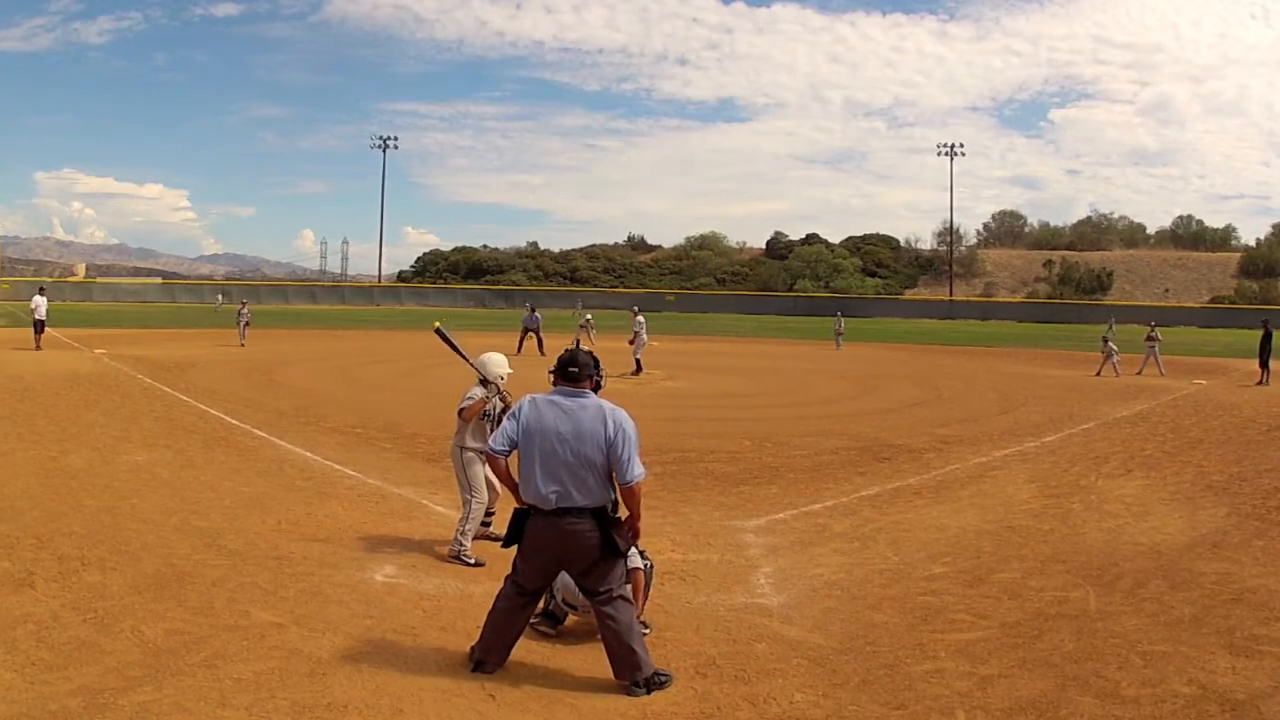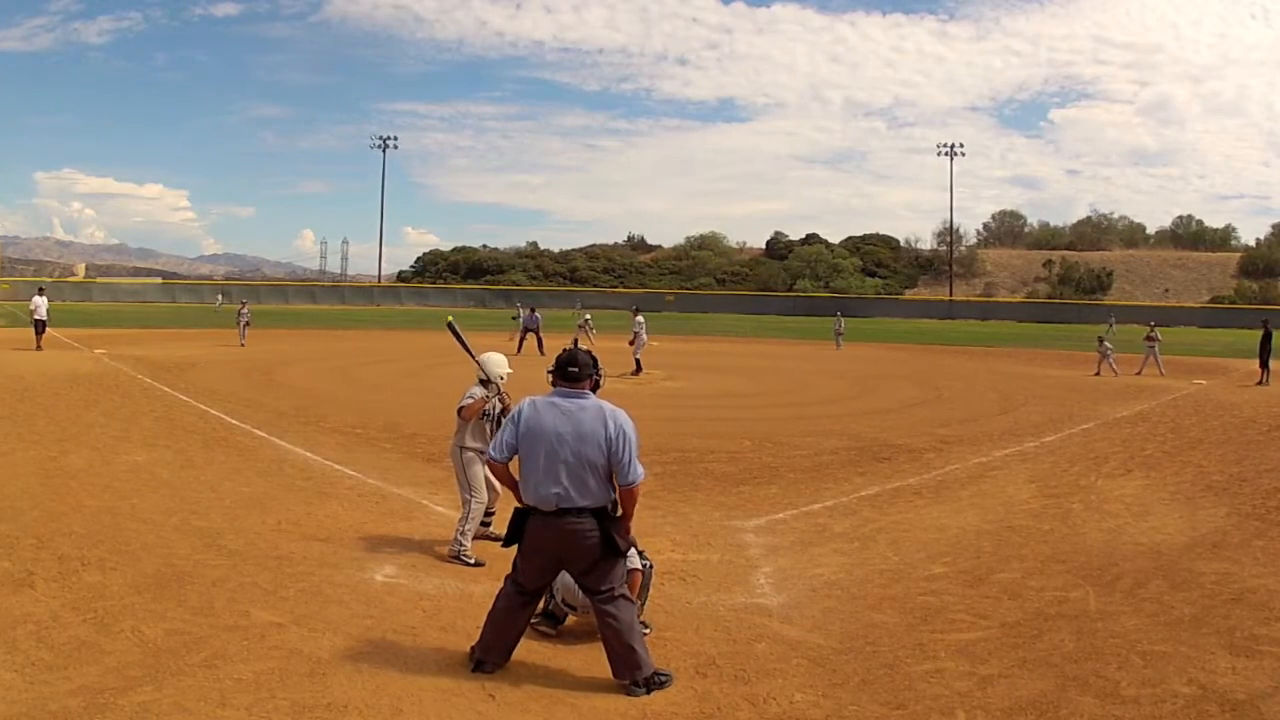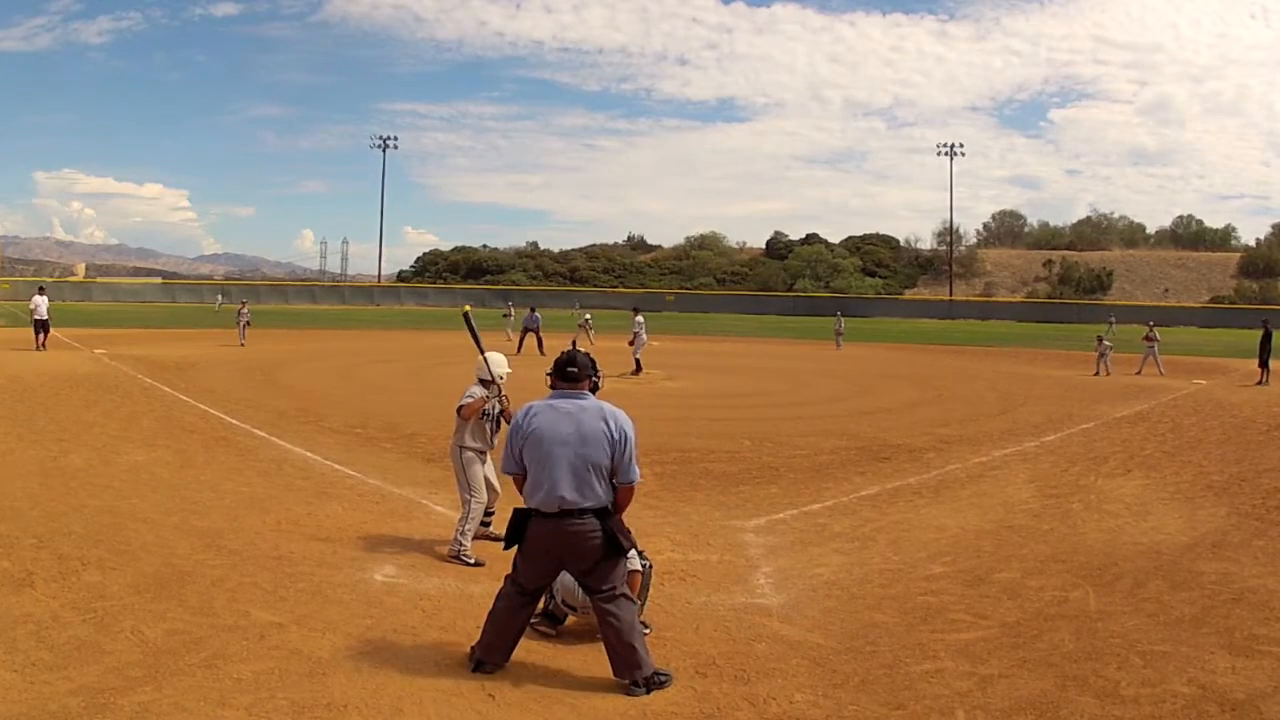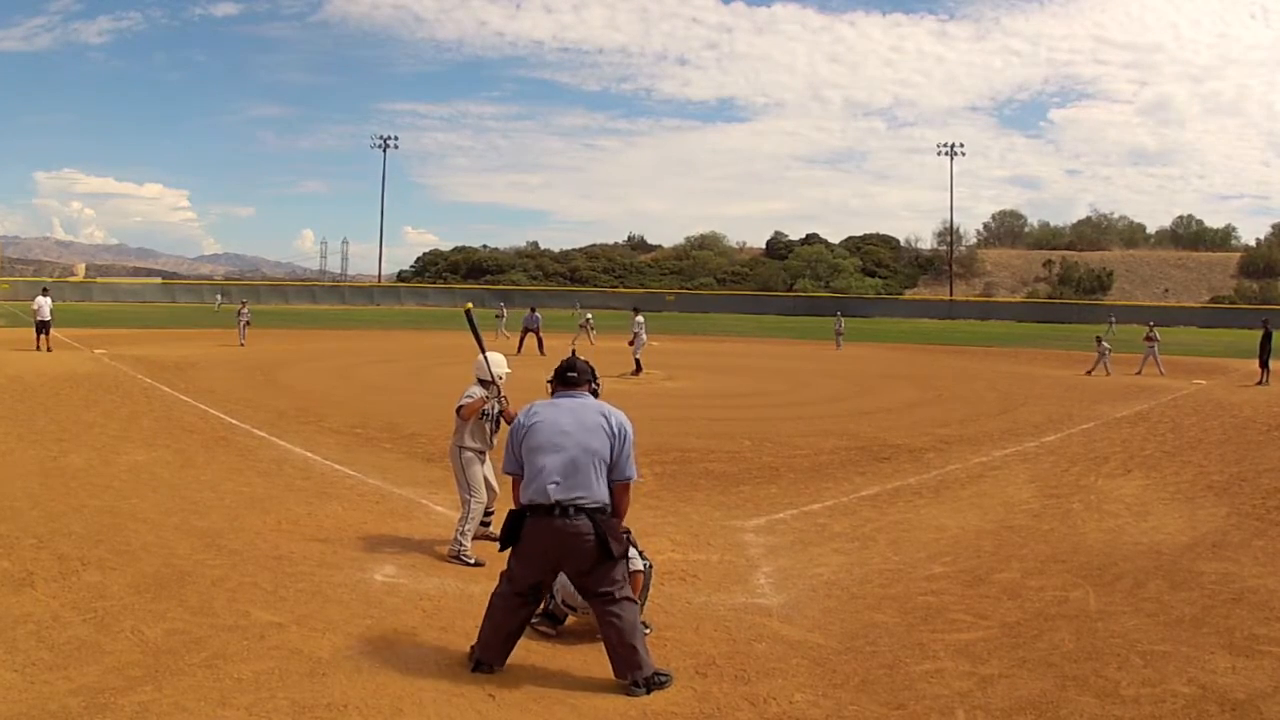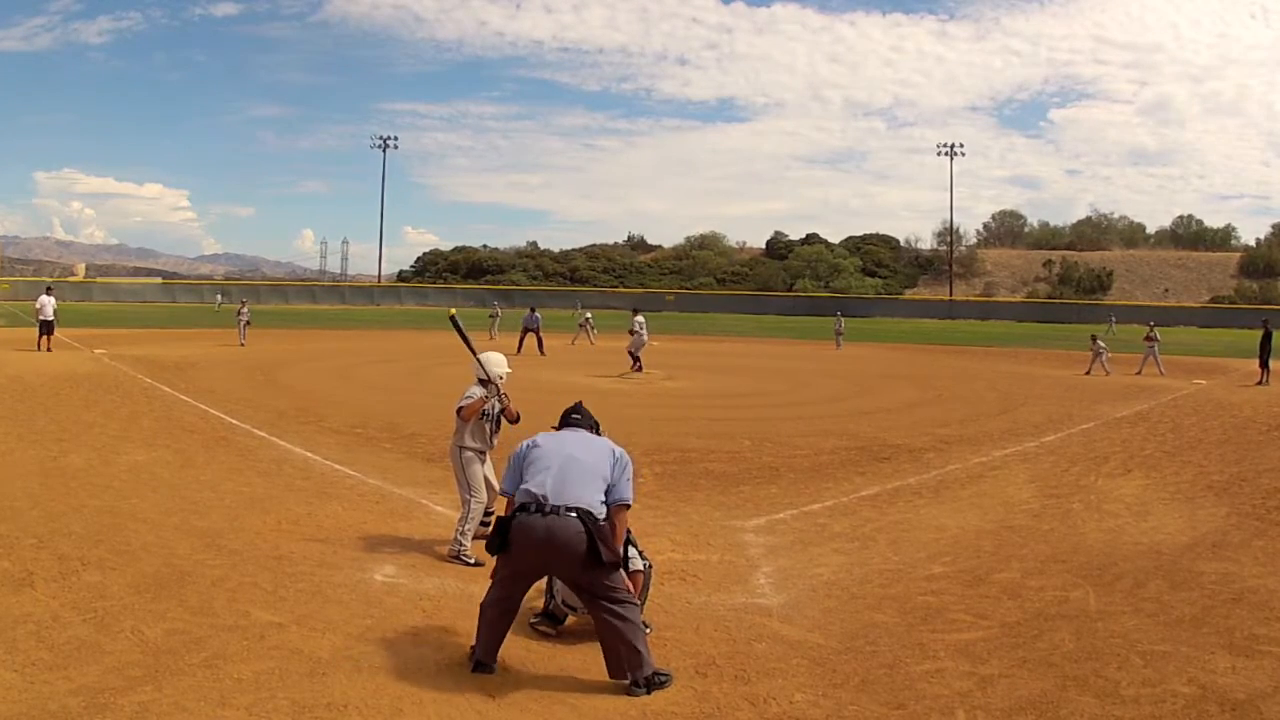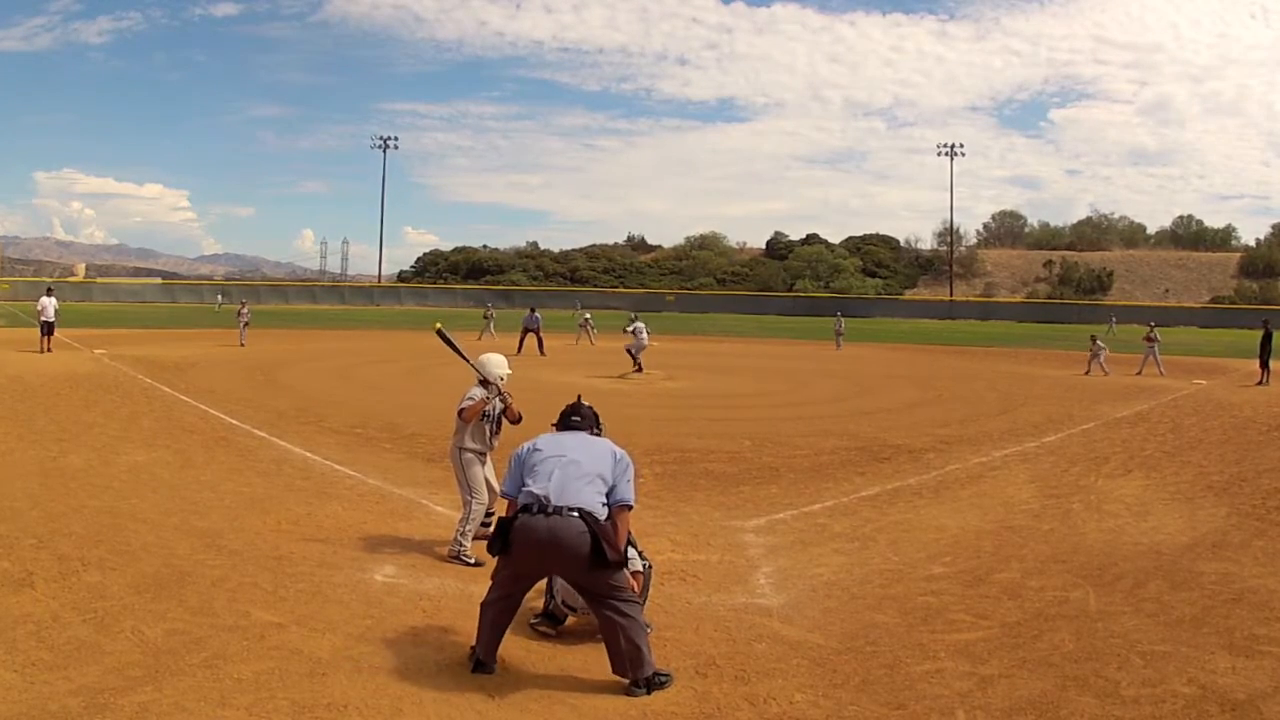
dt=0.3s
person 1, frame 1
left shoulder: (527, 408)
right shoulder: (614, 417)
left elbow: (495, 452)
right elbow: (630, 481)
left wrist: (515, 490)
right wrist: (635, 518)
left hip: (539, 525)
right hip: (591, 528)
left knee: (518, 592)
right knee: (611, 600)
left ankle: (486, 656)
right ankle: (640, 675)
person 1, frame 2
left shoulder: (527, 410)
right shoulder: (613, 418)
left elbow: (495, 460)
right elbow: (629, 483)
left wrist: (518, 491)
right wrist: (625, 520)
left hip: (539, 525)
right hip: (592, 528)
left knee: (519, 592)
right knee: (612, 600)
left ankle: (486, 657)
right ankle: (640, 675)
person 1, frame 3
left shoulder: (527, 415)
right shoulder: (614, 418)
left elbow: (518, 478)
right elbow: (627, 485)
right wrist: (610, 521)
left hip: (540, 526)
right hip: (593, 528)
left knee: (518, 592)
right knee: (614, 599)
left ankle: (486, 657)
right ankle: (641, 675)
person 1, frame 4
left shoulder: (528, 415)
right shoulder: (614, 418)
left elbow: (516, 480)
right elbow: (622, 486)
right wrist: (612, 528)
left hip: (536, 524)
right hip: (588, 527)
left knee: (514, 593)
right knee: (614, 600)
left ankle: (485, 657)
person 1, frame 5
left shoulder: (531, 444)
right shoulder: (614, 451)
left elbow: (511, 501)
right elbow: (618, 513)
left wrist: (510, 546)
right wrist: (614, 563)
left hip: (526, 526)
right hip: (577, 531)
left knee: (502, 592)
right knee: (617, 600)
person 1, frame 6
left shoulder: (530, 446)
right shoulder: (615, 452)
left elbow: (512, 504)
right elbow: (620, 514)
left wrist: (510, 548)
right wrist: (616, 562)
left hip: (528, 528)
right hip: (580, 532)
left knee: (503, 591)
right knee: (621, 599)
person 2, frame 1
left shoulder: (497, 394)
right shoulder: (476, 393)
right elbow: (465, 415)
left wrist: (509, 405)
right wrist: (487, 397)
left hip: (483, 452)
right hip: (467, 452)
left knee: (493, 492)
right knee: (477, 499)
left ankle: (482, 529)
right ankle: (459, 549)
person 2, frame 2
left shoulder: (497, 394)
right shoulder: (475, 392)
right elbow: (464, 414)
left wrist: (507, 406)
right wrist: (487, 397)
left hip: (483, 452)
right hip: (467, 452)
left knee: (494, 492)
right knee: (477, 499)
left ankle: (482, 529)
right ankle: (458, 550)
person 2, frame 3
left shoulder: (496, 394)
right shoulder: (475, 392)
left elbow: (512, 421)
right elbow: (464, 413)
left wrist: (506, 408)
right wrist: (487, 397)
left hip: (482, 452)
right hip: (466, 452)
left knee: (493, 492)
right knee: (476, 499)
left ankle: (482, 529)
right ankle: (459, 549)
person 2, frame 4
left shoulder: (495, 394)
right shoulder: (475, 392)
left elbow: (512, 421)
right elbow: (463, 413)
left wrist: (505, 408)
right wrist: (486, 397)
left hip: (481, 452)
right hip: (466, 452)
left knee: (491, 492)
right knee: (476, 499)
left ankle: (481, 529)
right ankle: (458, 549)
person 2, frame 5
left shoulder: (496, 394)
right shoulder: (475, 392)
left elbow: (514, 419)
right elbow: (463, 414)
left wrist: (506, 405)
right wrist: (486, 397)
left hip: (482, 452)
right hip: (466, 452)
left knee: (492, 492)
right knee: (476, 499)
left ankle: (482, 529)
right ankle: (459, 549)
person 2, frame 6
left shoulder: (497, 396)
right shoulder: (475, 394)
left elbow: (515, 419)
right elbow: (464, 416)
left wrist: (509, 403)
right wrist: (487, 398)
left hip: (482, 453)
right hip: (466, 453)
left knee: (492, 493)
right knee: (477, 500)
left ankle: (482, 529)
right ankle: (458, 549)
